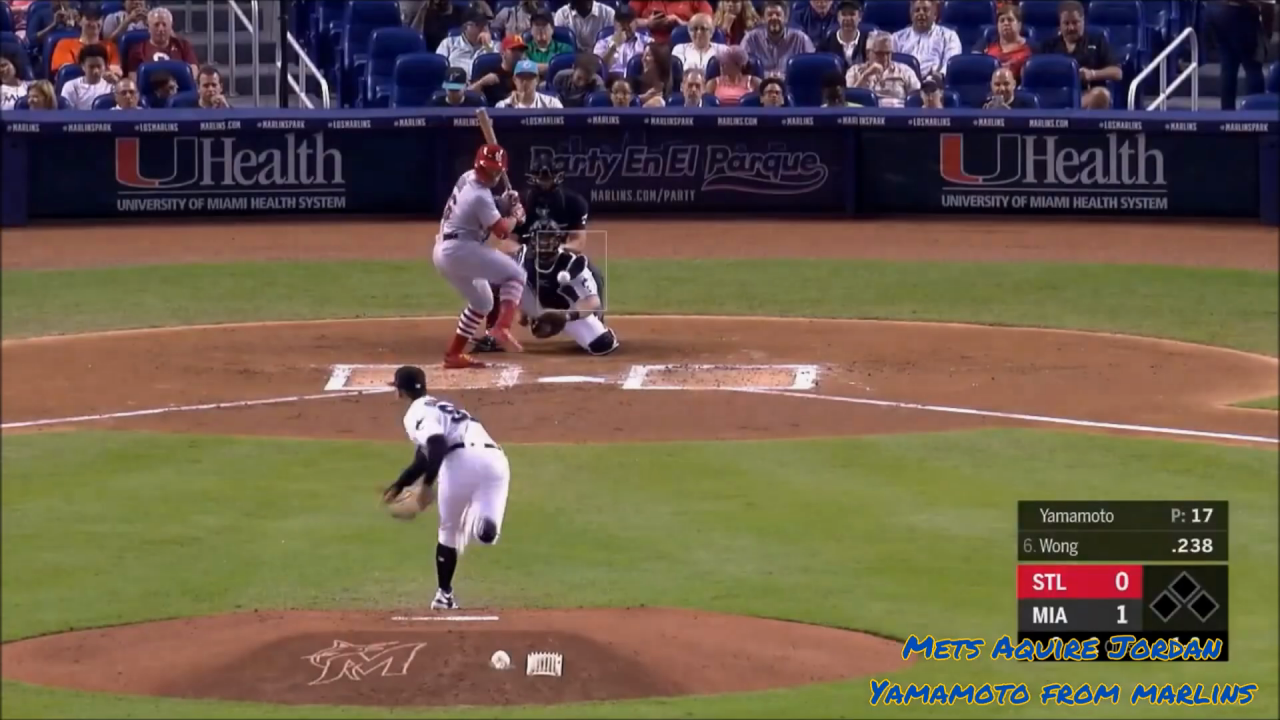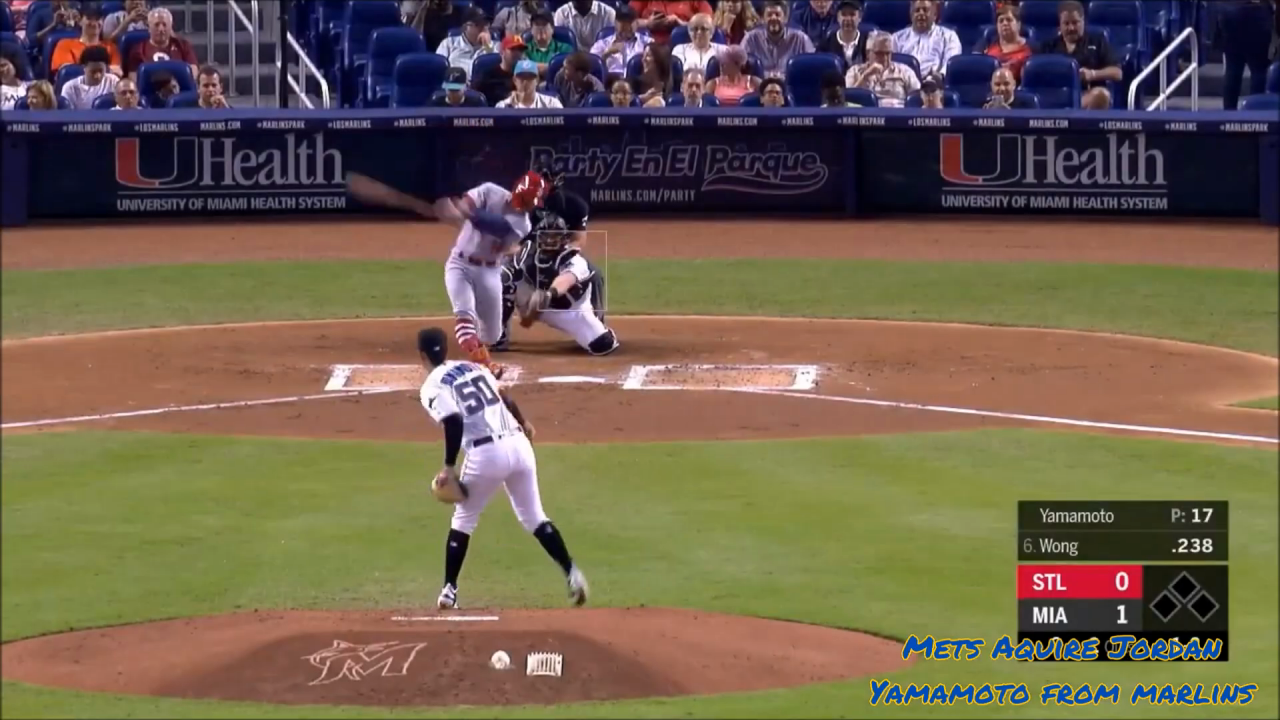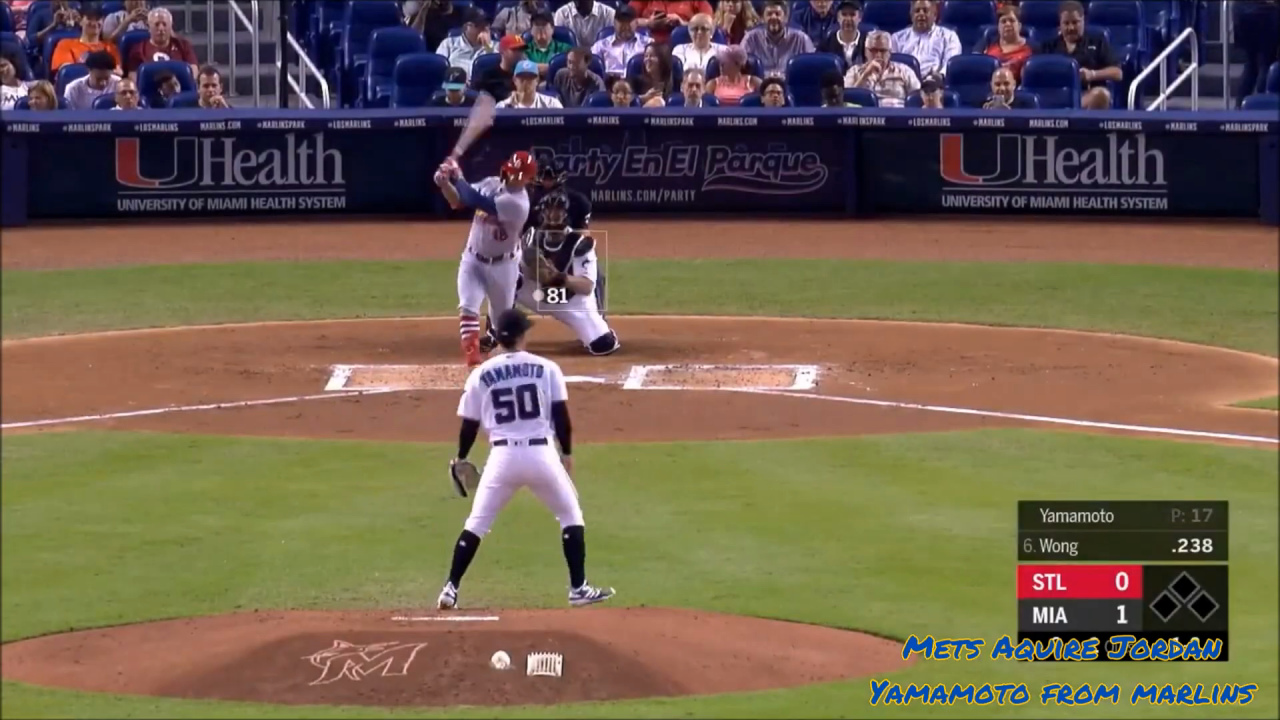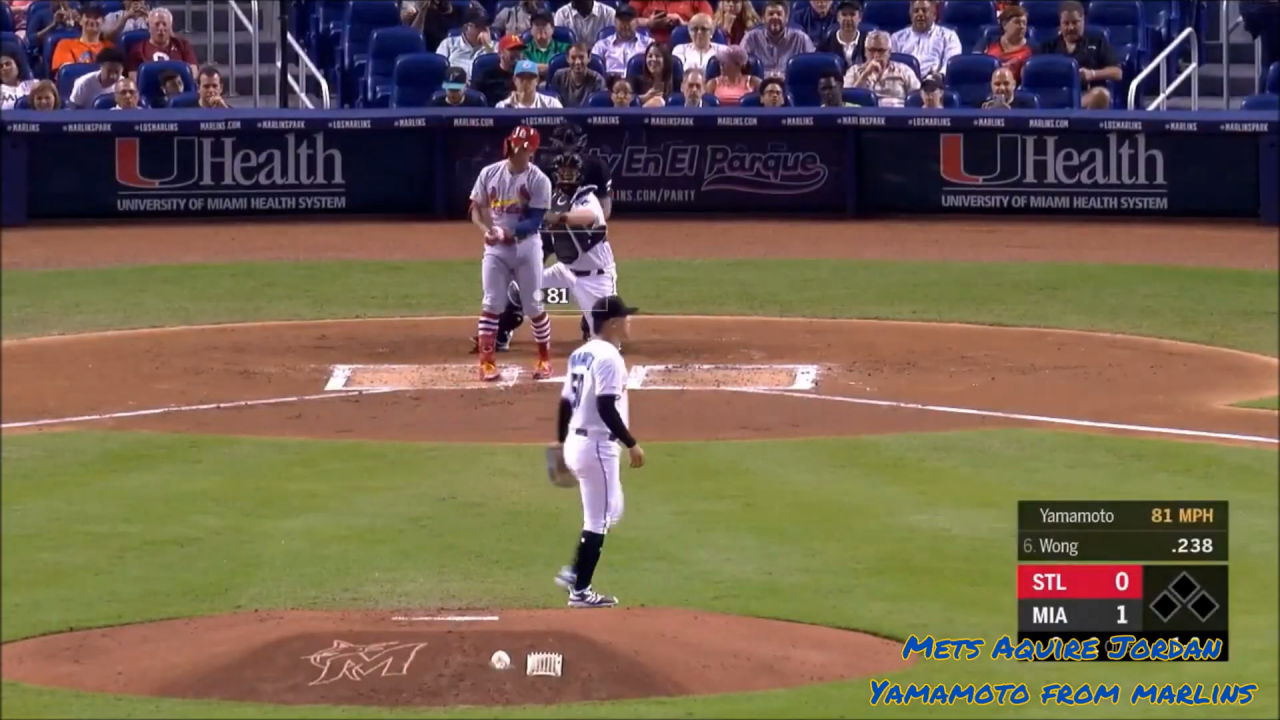
dt=0.4s
person 1, frame 1
left shoulder: (415, 414)
right shoulder: (441, 407)
left elbow: (436, 443)
right elbow: (422, 460)
left wrist: (426, 486)
right wrist: (396, 487)
left hip: (461, 461)
right hip: (495, 459)
left knee: (449, 534)
right knee: (485, 534)
left ankle: (444, 594)
right ankle: (483, 526)
person 1, frame 2
left shoulder: (433, 387)
right shoulder: (472, 368)
left elbow: (452, 422)
right elbow: (504, 398)
left wrist: (449, 467)
right wrist: (524, 422)
left hip: (486, 453)
right hip: (519, 445)
left knee: (462, 523)
right knee: (535, 519)
left ankle: (449, 590)
right ankle: (572, 574)
person 1, frame 3
left shoulder: (482, 373)
right shoulder: (548, 368)
left elbow: (469, 422)
right elbow: (561, 414)
left wrist: (461, 457)
right wrist: (566, 452)
left hip: (503, 456)
right hip: (542, 454)
left knee: (477, 525)
right knee: (571, 517)
left ankle: (450, 590)
right ankle: (579, 588)
person 1, frame 4
left shoulder: (580, 354)
right shoulder: (610, 357)
left elbow: (566, 402)
right elbow: (605, 407)
left wrist: (560, 441)
right wrist: (631, 444)
left hip: (579, 442)
right hip: (598, 446)
left knee: (608, 512)
right knee: (597, 520)
left ankle: (573, 572)
right ankle: (580, 592)
person 2, frame 1
left shoulder: (467, 178)
right shoulder: (480, 196)
right elbow: (503, 231)
left wrist: (505, 203)
right wrist: (516, 213)
left hip: (444, 250)
right hip: (460, 249)
left knee: (481, 302)
right knee: (516, 276)
left ankle: (454, 354)
right ankle: (501, 330)
person 2, frame 2
left shoulder: (521, 225)
right shoulder: (491, 192)
right elbow: (467, 204)
left wrist: (461, 213)
right wrist: (458, 210)
left hip: (488, 272)
right hip: (459, 264)
left knee: (492, 332)
right knee: (465, 314)
left ankle: (480, 349)
right ankle: (478, 365)
person 2, frame 3
left shoulder: (518, 204)
right shoulder: (492, 184)
left elbow: (476, 201)
right elbow: (457, 201)
left wrist: (457, 176)
right wrist: (445, 180)
left hip: (502, 266)
right hip: (473, 260)
right knee: (468, 308)
right ankle: (474, 362)
person 2, frame 4
left shoulder: (539, 180)
right shoulder: (489, 173)
left elbow: (536, 219)
right elbow: (475, 208)
left wrist: (509, 232)
right wrist: (486, 230)
left hip: (527, 246)
right hip: (495, 248)
left knee: (534, 305)
right knee: (491, 304)
left ankle: (544, 359)
right ankle: (486, 362)
